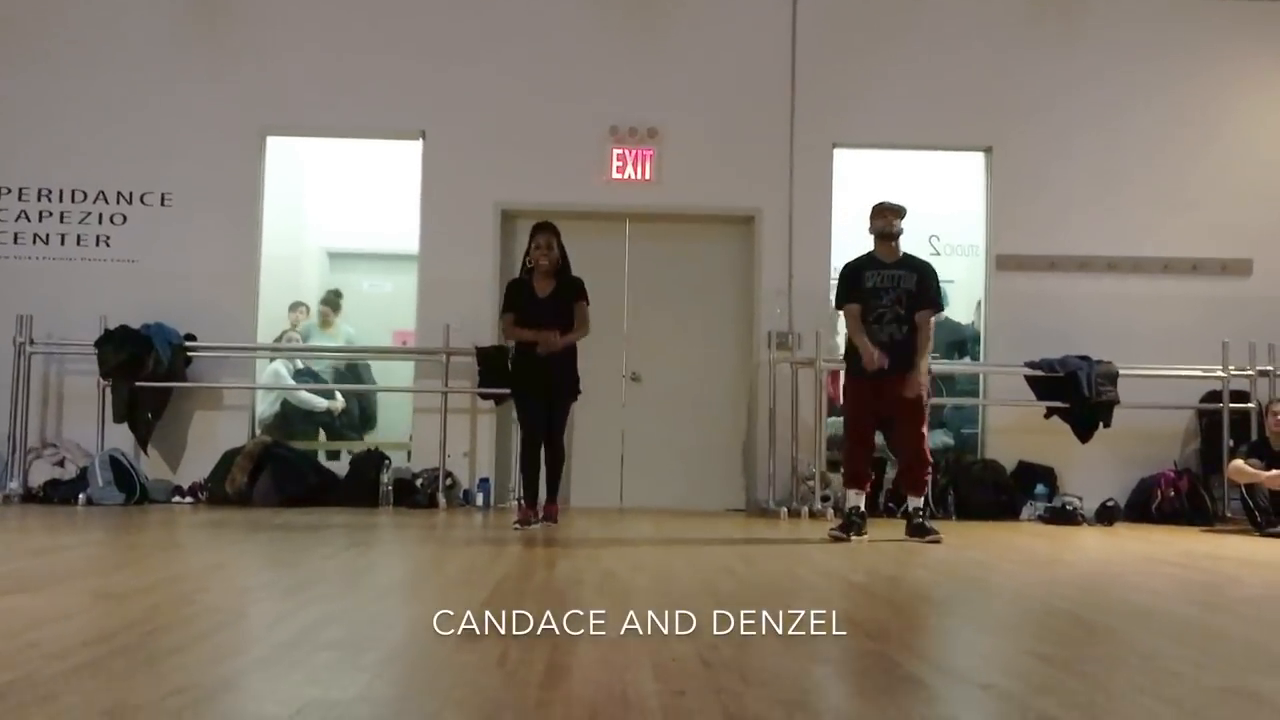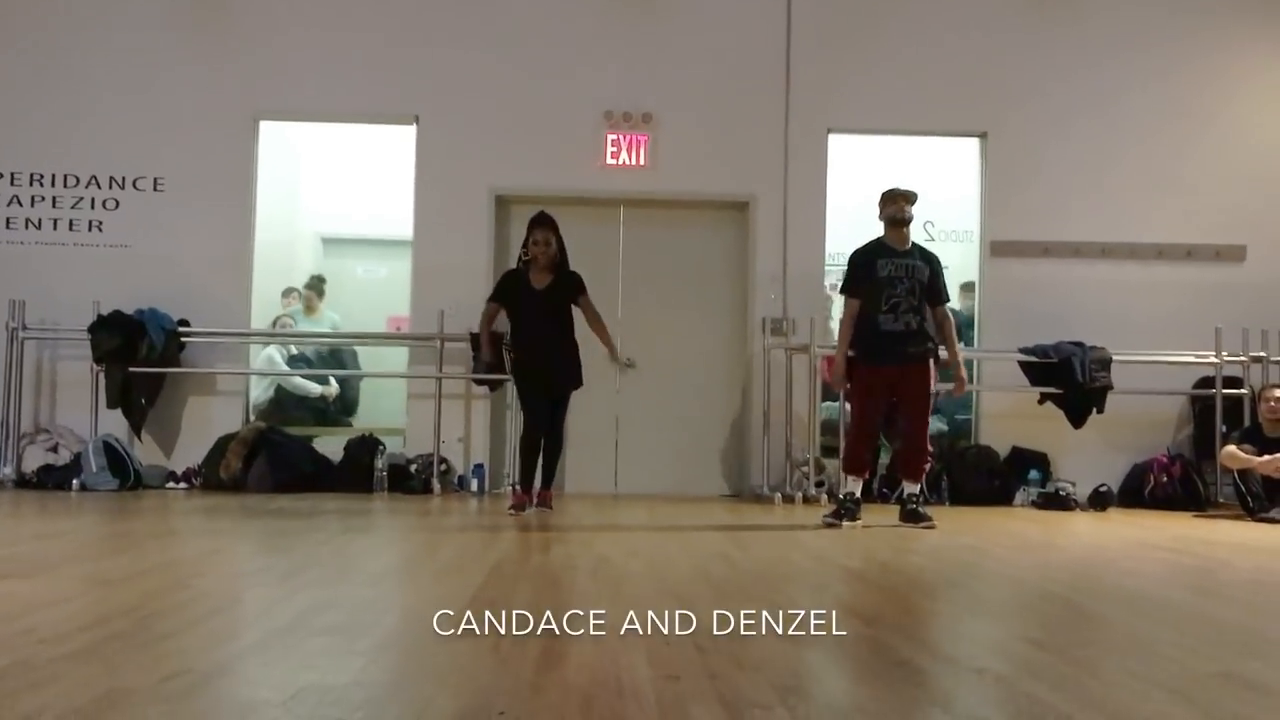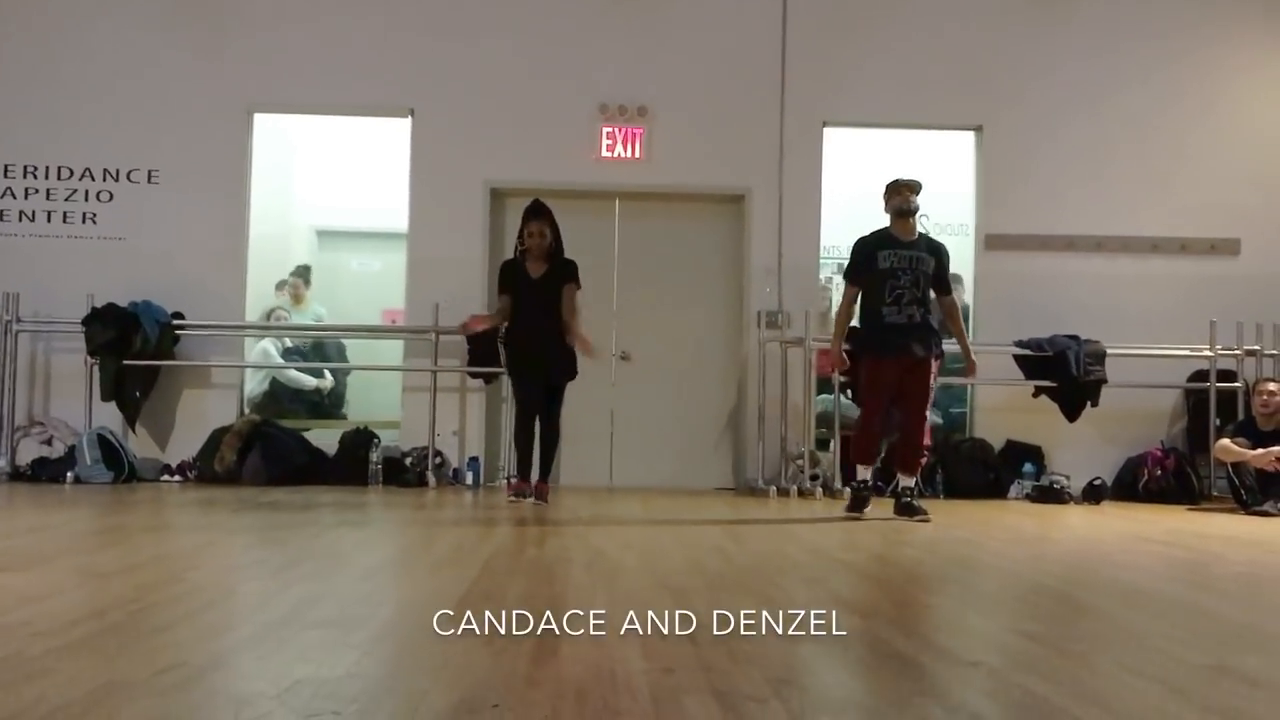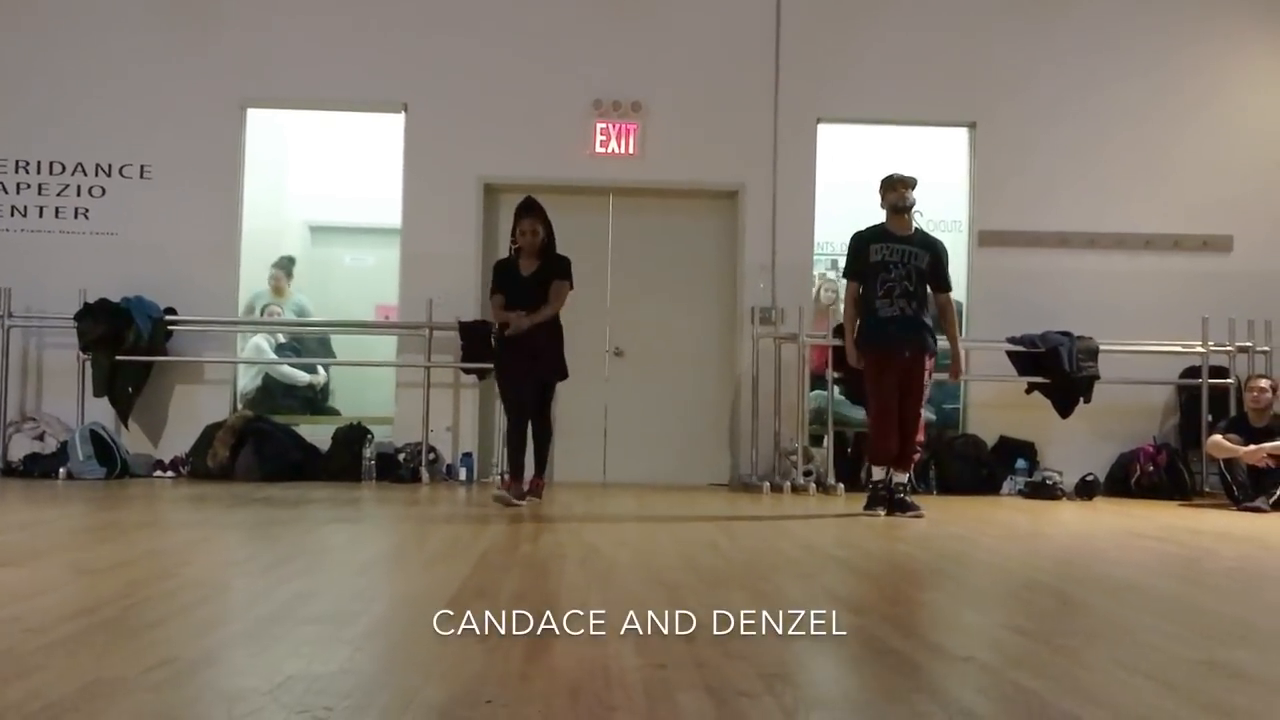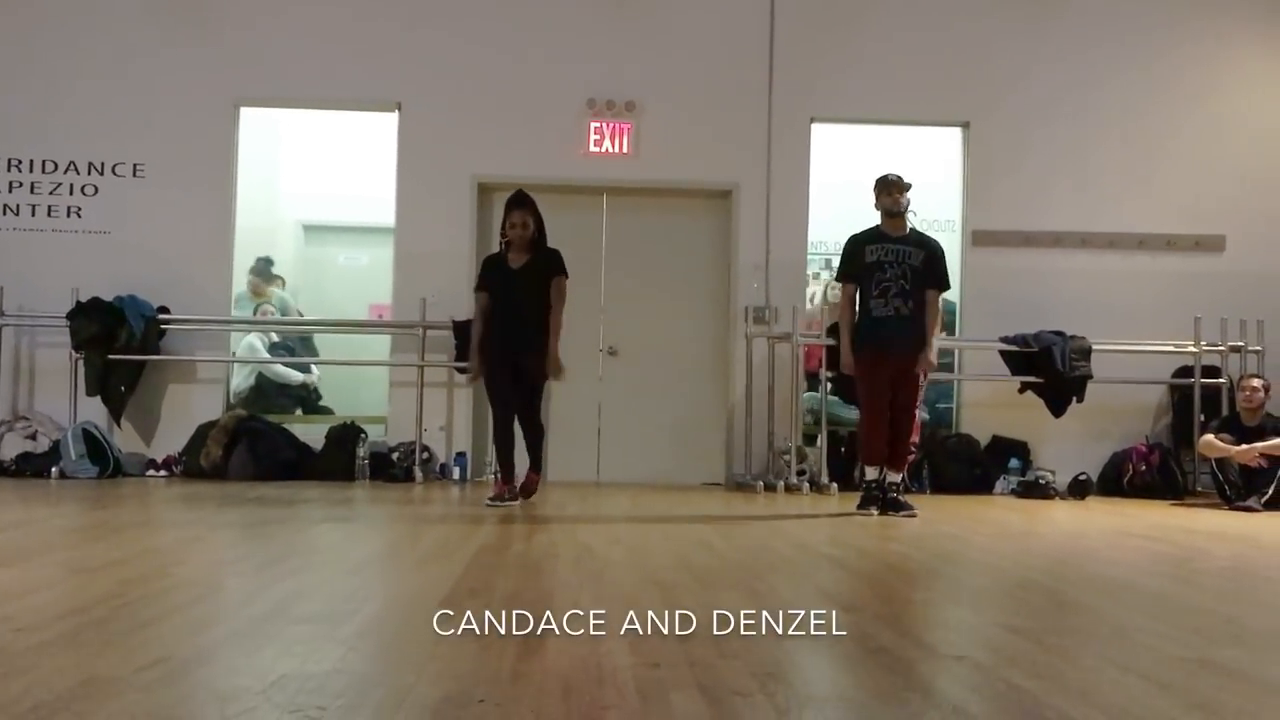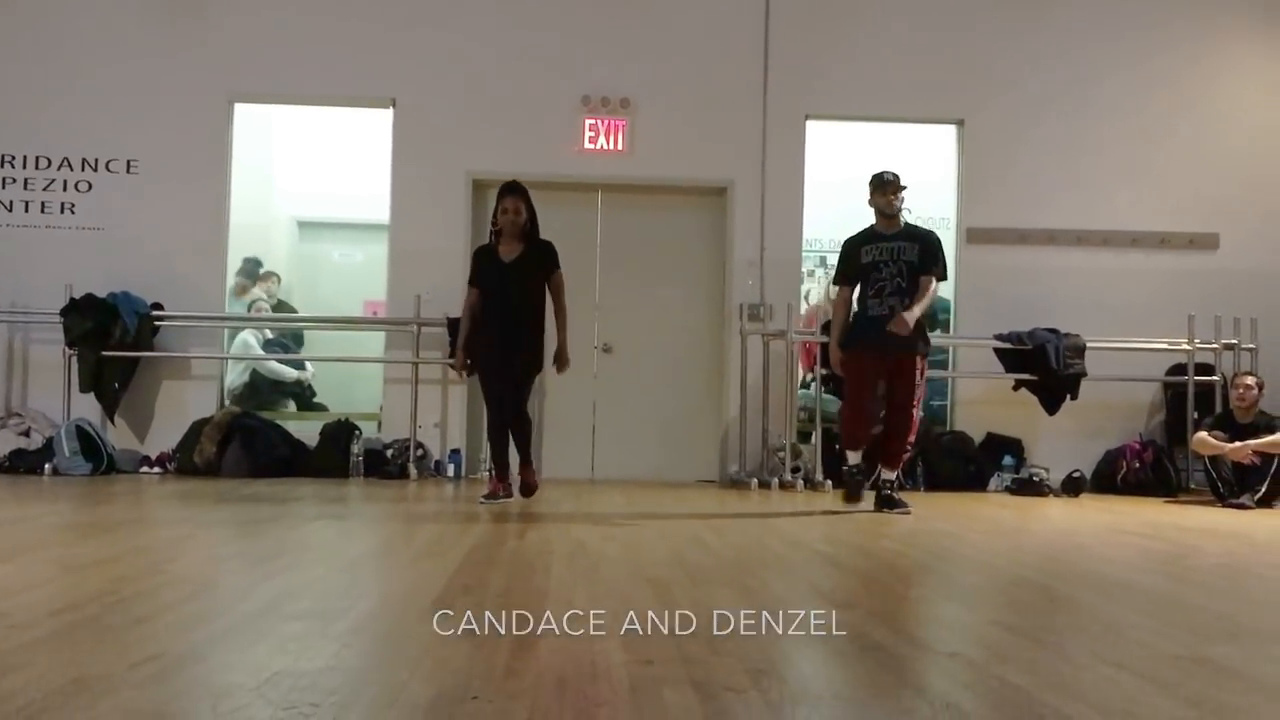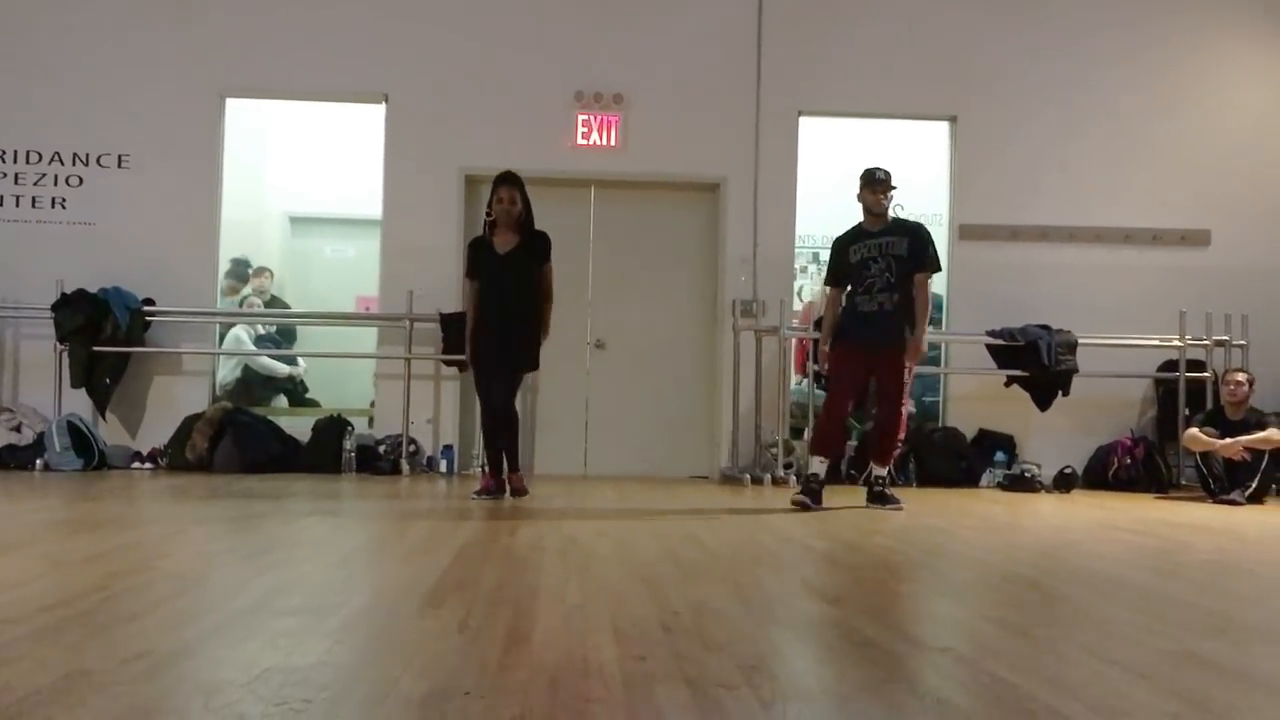
dt=0.2s
person 1, frame 1
left shoulder: (922, 271)
right shoulder: (854, 270)
left elbow: (926, 322)
right elbow: (851, 318)
left wrist: (921, 365)
right wrist: (866, 348)
left hip: (906, 369)
right hip: (864, 370)
left knee: (913, 443)
right knee: (857, 441)
left ankle: (916, 516)
right ankle: (855, 514)
person 1, frame 2
left shoulder: (928, 260)
right shoulder: (864, 256)
left elbow: (940, 313)
right elbow: (851, 310)
left wrist: (957, 362)
right wrist: (840, 359)
left hip: (918, 356)
right hip: (873, 356)
left knee: (916, 431)
right knee: (863, 428)
left ankle: (911, 502)
right ankle: (850, 500)
person 1, frame 3
left shoulder: (935, 250)
right shoulder: (868, 246)
left elbow: (947, 302)
right elbow: (850, 296)
left wrist: (966, 348)
right wrist: (837, 342)
left hip: (922, 348)
right hip: (877, 347)
left knee: (916, 423)
right knee: (871, 418)
left ankle: (906, 494)
right ankle: (861, 487)
person 1, frame 4
left shoulder: (932, 247)
right shoulder: (864, 241)
left elbow: (943, 301)
right elbow: (852, 294)
left wrist: (956, 351)
right wrist: (850, 342)
left hip: (917, 344)
right hip: (876, 343)
left knee: (911, 418)
right knee: (881, 415)
left ankle: (900, 490)
right ankle: (878, 486)
person 1, frame 5
left shoulder: (929, 247)
right shoulder: (859, 244)
left elbow: (934, 300)
right elbow: (848, 297)
left wrist: (932, 345)
right wrist: (845, 346)
left hip: (911, 347)
right hip: (870, 344)
left knee: (906, 418)
right knee: (873, 416)
left ankle: (892, 489)
right ankle: (872, 487)
person 1, frame 6
left shoulder: (925, 240)
right shoulder: (855, 245)
left elbow: (928, 287)
right elbow: (843, 297)
left wrist: (912, 314)
right wrist: (835, 343)
left hip: (909, 342)
right hip: (864, 340)
left knee: (903, 416)
right knee: (856, 407)
left ankle: (887, 487)
right ankle: (855, 471)
person 1, frame 7
left shoulder: (915, 234)
right shoulder: (845, 243)
left elbow: (922, 286)
right elbow: (835, 295)
left wrist: (919, 334)
right wrist: (824, 342)
left hip: (896, 339)
right hip: (852, 338)
left knee: (892, 413)
right knee: (835, 406)
left ankle: (878, 483)
right ankle: (815, 480)
person 2, frame 1
left shoulder: (573, 286)
right shoulder: (516, 288)
left elbow: (583, 326)
right elbow: (506, 329)
left wrist: (561, 341)
right wrist: (539, 336)
left hip: (561, 374)
right hip: (527, 373)
left knee: (554, 438)
right knee: (530, 437)
left ankle: (551, 504)
right ankle: (528, 507)
person 2, frame 2
left shoulder: (570, 280)
right shoulder: (512, 280)
left elbow: (591, 316)
right elbow: (489, 316)
left wrist: (612, 349)
right wrist: (487, 345)
left hip: (563, 364)
right hip: (528, 363)
left knee: (554, 427)
right knee: (533, 423)
left ankle: (545, 491)
right ankle: (523, 491)
person 2, frame 3
left shoulder: (565, 268)
right shoulder: (509, 269)
left elbow: (569, 304)
right elbow: (504, 310)
left wrist: (575, 331)
right wrist: (489, 321)
left hip: (556, 353)
right hip: (521, 352)
left knee: (549, 418)
right knee: (526, 410)
left ankle: (542, 482)
right ankle: (522, 480)
person 2, frame 4
left shoulder: (559, 265)
right shoulder: (503, 268)
left elbow: (556, 303)
right elbow: (496, 308)
left wrist: (530, 320)
right wrist: (510, 317)
left hip: (545, 352)
right hip: (511, 354)
left knee: (540, 416)
right knee: (516, 415)
left ankle: (538, 478)
right ankle: (515, 483)
person 2, frame 5
left shoulder: (550, 260)
right shoulder: (492, 264)
left elbow: (557, 306)
right elbow: (481, 309)
left wrist: (553, 352)
right wrist: (475, 353)
left hip: (533, 350)
right hip: (496, 350)
left knee: (529, 414)
right knee: (502, 415)
left ankle: (534, 473)
right ankle: (506, 483)
person 2, frame 6
left shoulder: (543, 252)
right shoulder: (482, 255)
left elbow: (558, 300)
right elbow: (472, 303)
left wrist: (562, 344)
right wrist: (461, 347)
left hip: (525, 343)
right hip: (488, 343)
left knee: (516, 407)
right knee: (496, 410)
left ankle: (527, 470)
right ankle: (501, 480)
person 2, frame 7
left shoulder: (537, 242)
right shoulder: (478, 247)
left elbow: (546, 290)
right elbow: (473, 296)
left wrist: (543, 330)
right wrist: (469, 340)
left hip: (520, 336)
right hip: (487, 337)
left knee: (503, 401)
right knee: (489, 404)
left ankle: (514, 472)
right ankle: (494, 476)
